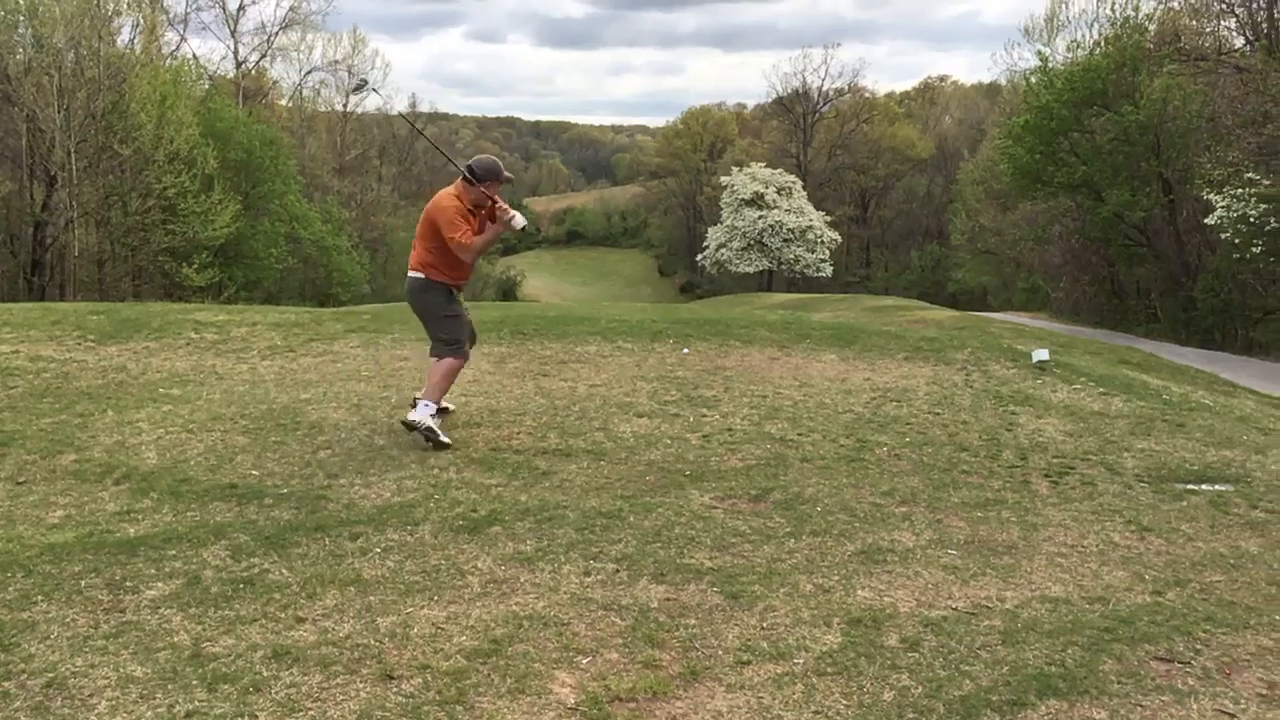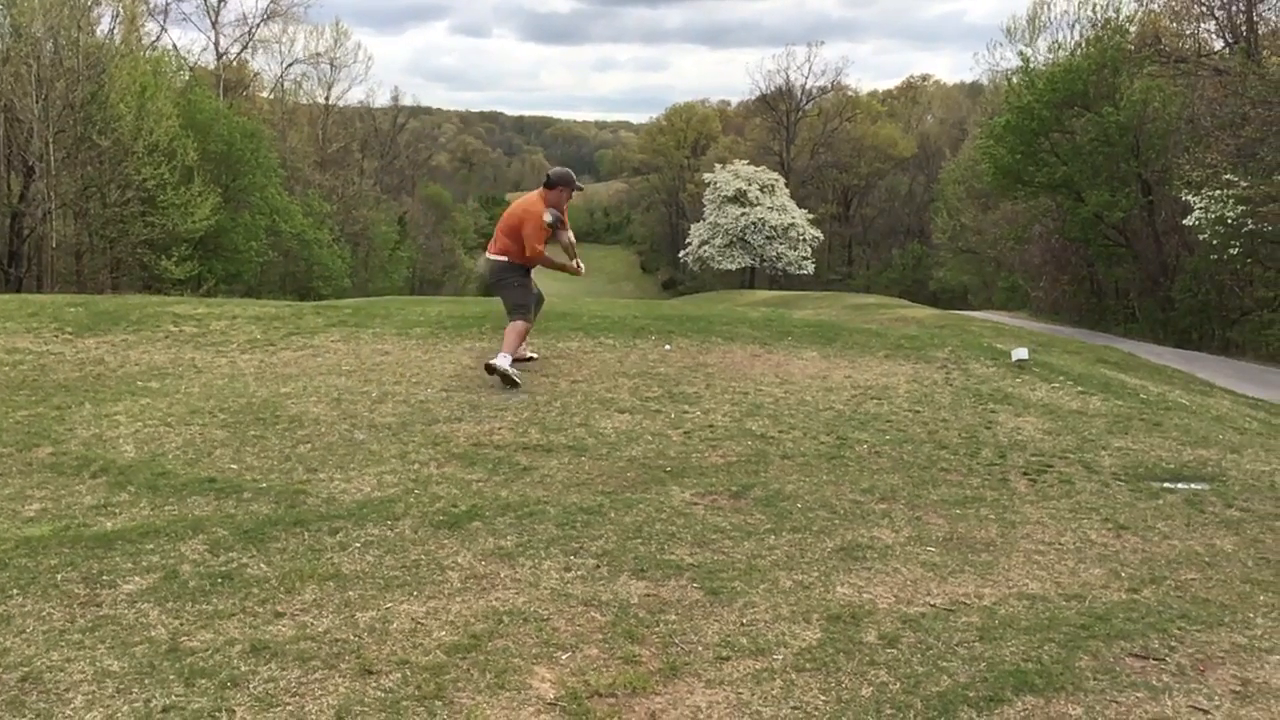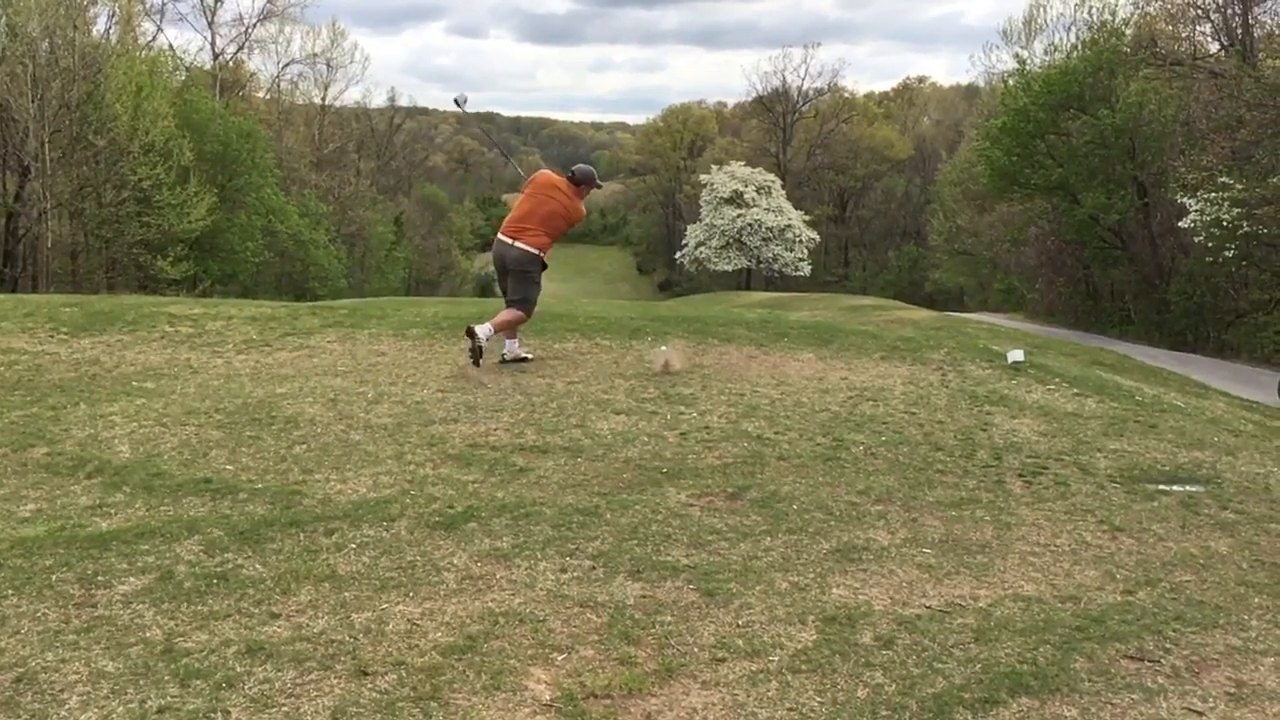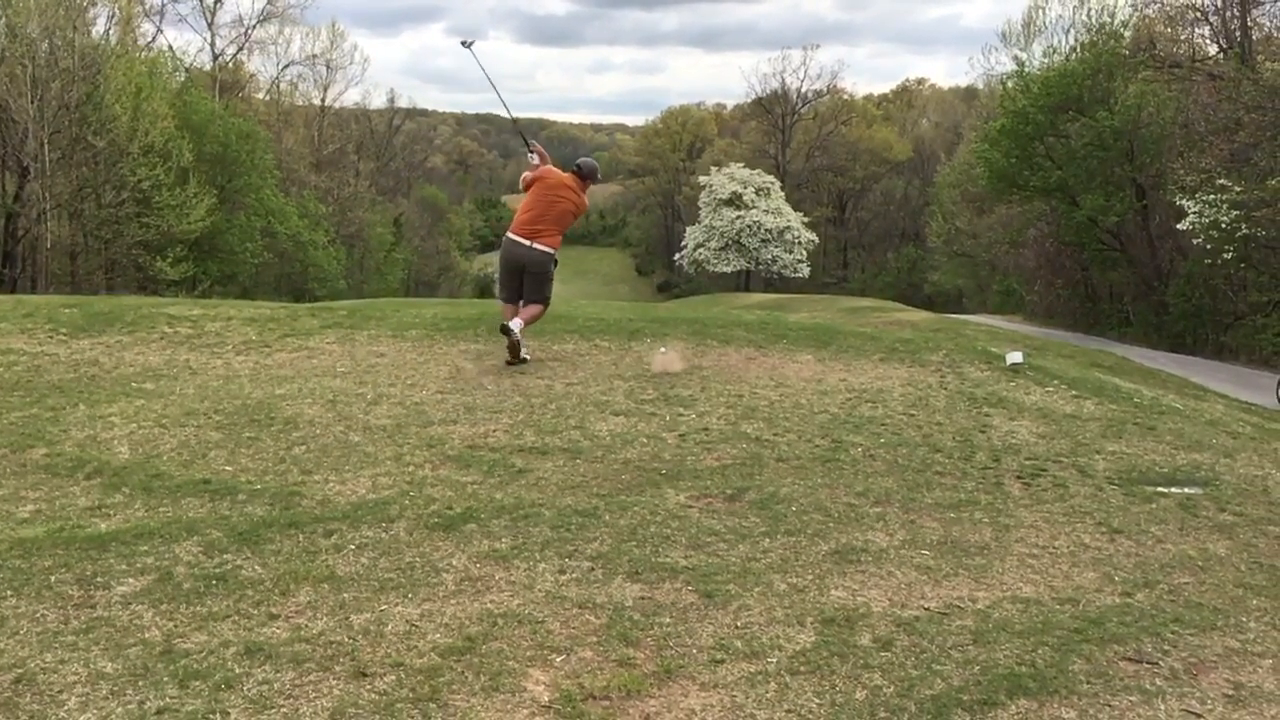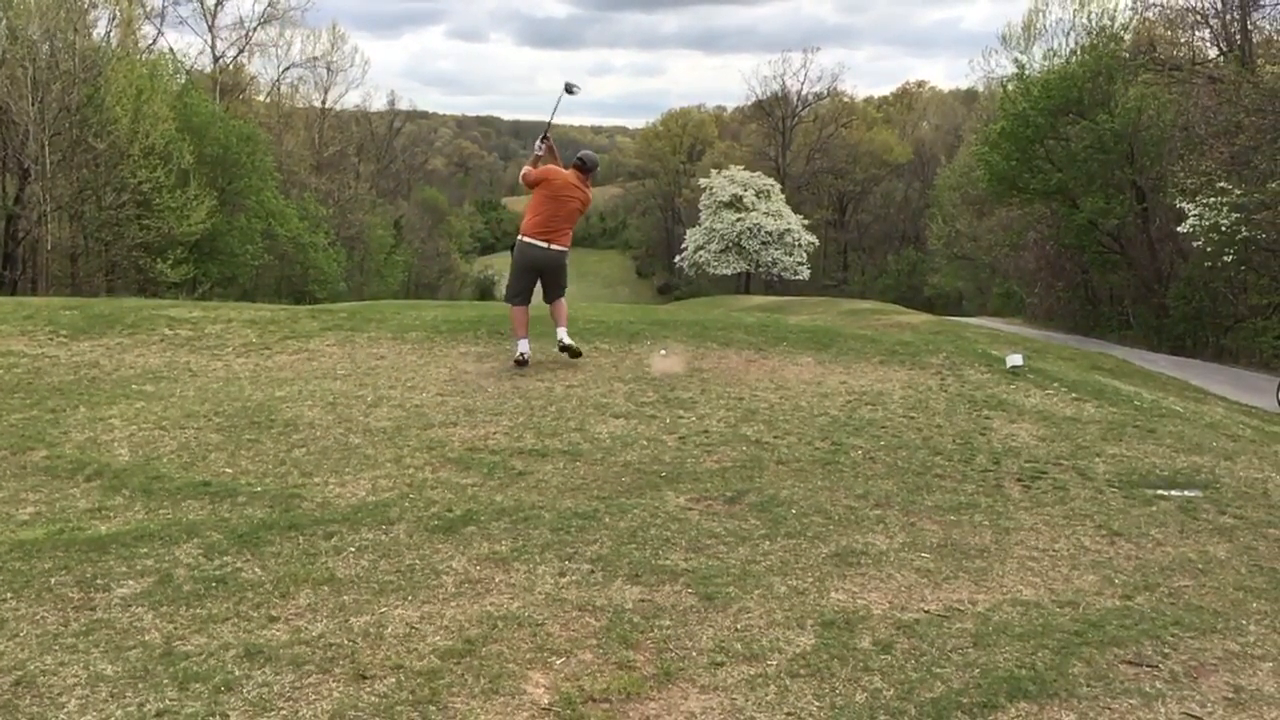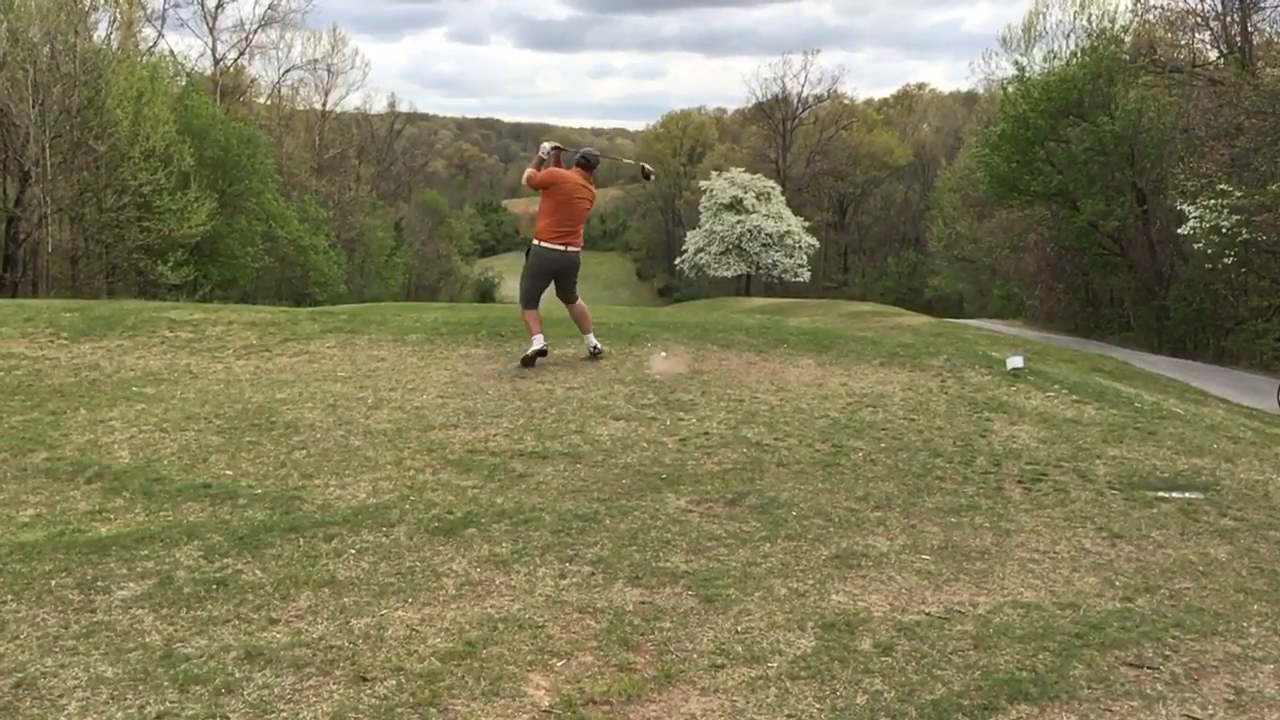
dt=0.7s
person 1, frame 1
left shoulder: (481, 201)
right shoulder: (448, 205)
left elbow: (509, 216)
right elbow: (469, 253)
left wrist: (510, 217)
right wrist: (498, 228)
left hip: (438, 287)
right hip: (431, 288)
left knee: (462, 339)
right knee: (455, 351)
left ankle: (428, 399)
right ankle: (423, 415)
person 1, frame 2
left shoulder: (551, 205)
right shoulder: (536, 213)
left elbow: (564, 230)
right elbow: (535, 254)
left wrist: (570, 247)
right wrist: (567, 267)
left hip: (499, 262)
right hip: (508, 267)
left knee: (532, 301)
right knee: (522, 315)
left ankle: (516, 350)
right ankle: (502, 362)
person 1, frame 3
left shoulder: (544, 177)
right shoulder: (578, 211)
left hip: (501, 245)
right hip: (527, 256)
left knee: (513, 301)
right knee: (521, 309)
left ankle: (512, 349)
right ankle: (483, 331)
person 1, frame 4
left shoulder: (548, 174)
right shoulder: (581, 203)
left elbow: (525, 182)
left wrist: (536, 162)
right wrist: (544, 157)
left hip: (513, 243)
right hip: (541, 254)
left knee: (510, 299)
right knee: (537, 303)
left ankle: (516, 350)
right ankle: (516, 325)
person 1, frame 5
left shoulder: (550, 173)
right shoulder: (585, 196)
left elbow: (525, 176)
left wrist: (538, 153)
right wrist: (551, 150)
left hip: (527, 246)
right hip: (556, 253)
left knee: (518, 300)
right knee: (557, 296)
left ankle: (523, 348)
right ankle: (563, 335)
person 1, frame 6
left shoulder: (557, 176)
right shoulder: (590, 192)
left elbow: (528, 179)
left wrist: (542, 156)
right wrist: (556, 159)
left hip: (544, 250)
right hip: (572, 254)
left knee: (528, 300)
right knee: (570, 298)
left ankle: (537, 342)
right ankle: (591, 342)
